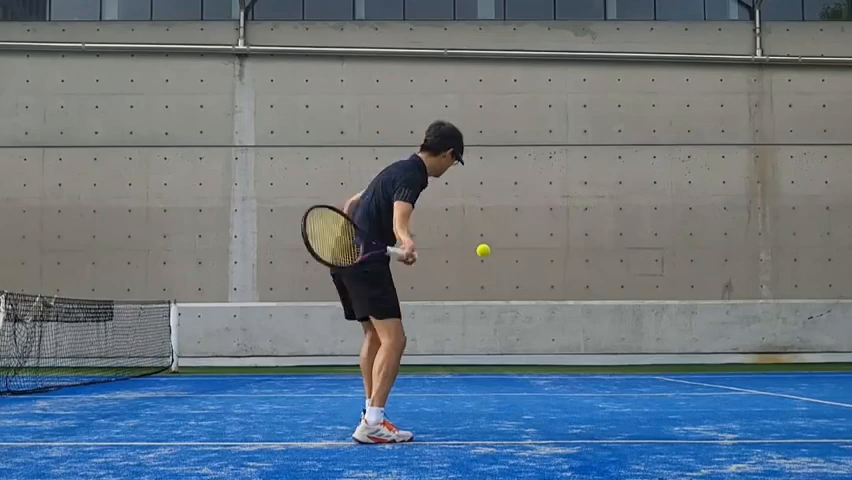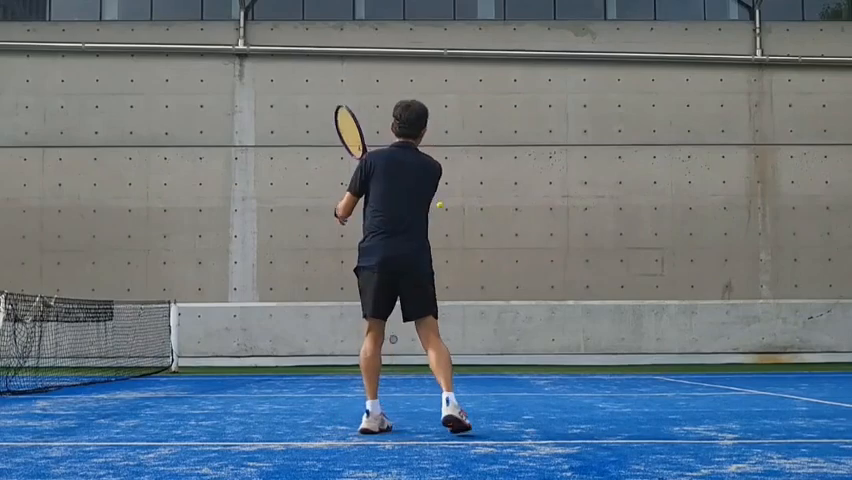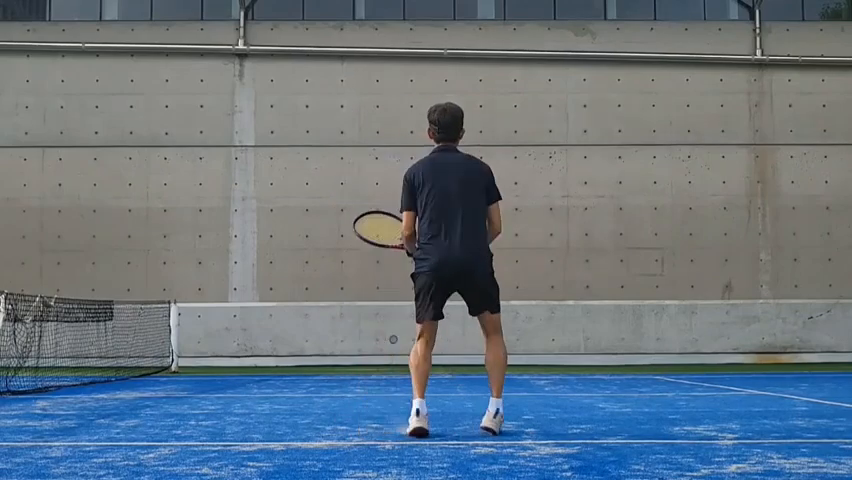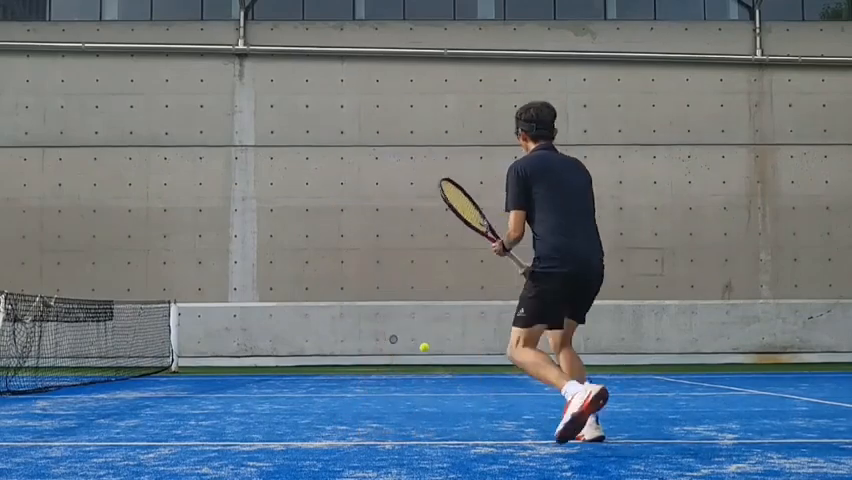
dt=0.5s
person 1, frame 1
left shoulder: (398, 168)
right shoulder: (410, 178)
left elbow: (349, 206)
right elbow: (398, 222)
right wrist: (405, 244)
left hip: (345, 262)
right hip: (366, 264)
left knee: (374, 335)
right knee: (392, 338)
left ankle: (371, 410)
right ankle: (373, 421)
person 1, frame 2
left shoulder: (372, 159)
right shoulder: (432, 168)
left elbow: (345, 210)
left wrist: (338, 212)
left hip: (375, 258)
right hip: (415, 261)
left knee: (374, 334)
right knee: (430, 336)
left ankle: (373, 412)
right ankle: (450, 402)
person 1, frame 3
left shoulder: (415, 172)
right shoulder: (480, 168)
left elbow: (407, 231)
right elbow: (495, 226)
left wrist: (418, 251)
left hip: (432, 264)
right hip: (476, 262)
left knee: (424, 339)
right knee: (494, 333)
left ankle: (418, 411)
right ankle: (495, 409)
person 1, frame 4
left shoulder: (521, 168)
right shoulder: (579, 168)
left elbow: (516, 230)
left wrist: (502, 246)
left hip: (554, 266)
right hip: (591, 266)
left knee: (521, 348)
right knee: (562, 343)
left ankle: (579, 393)
right ankle: (587, 420)
